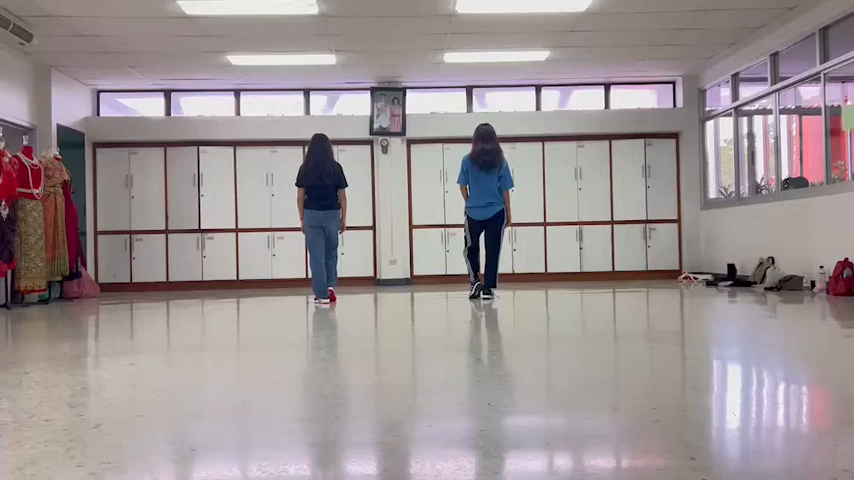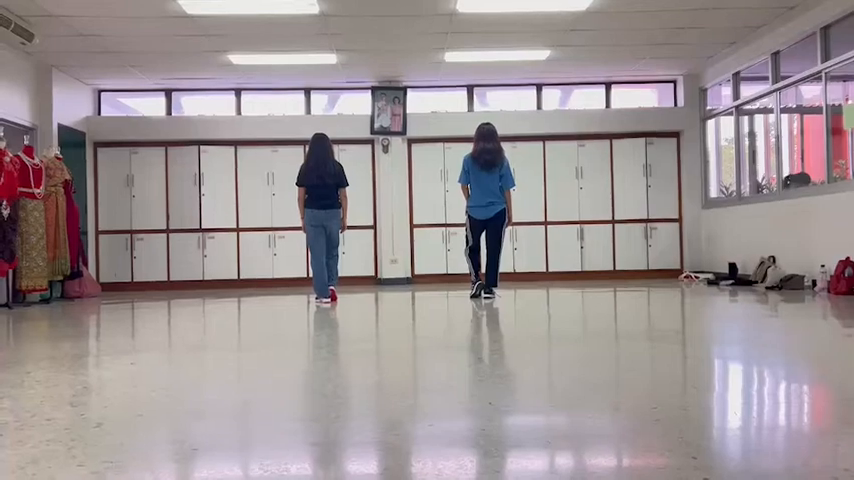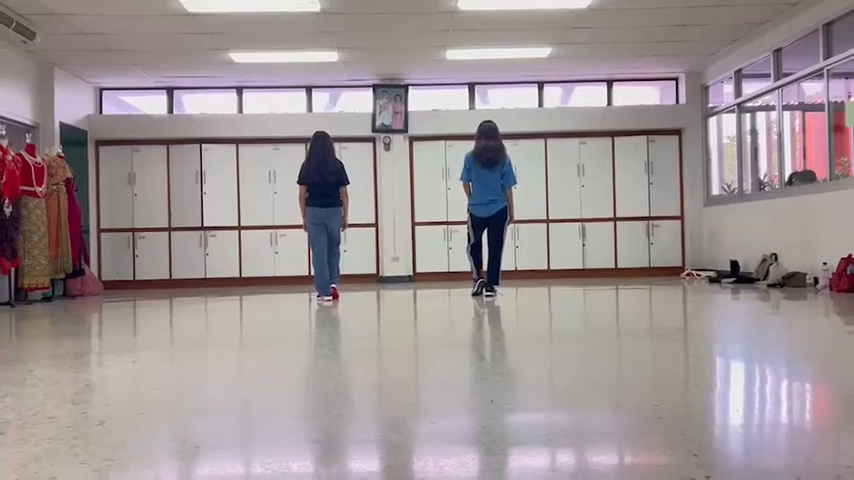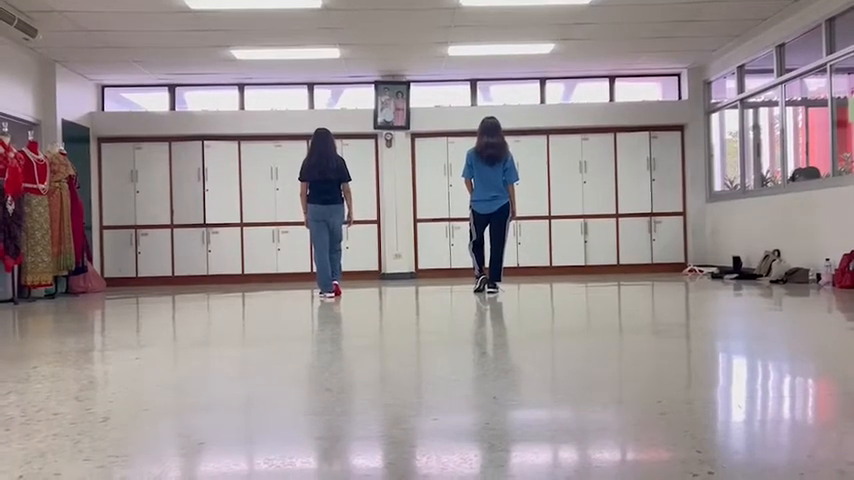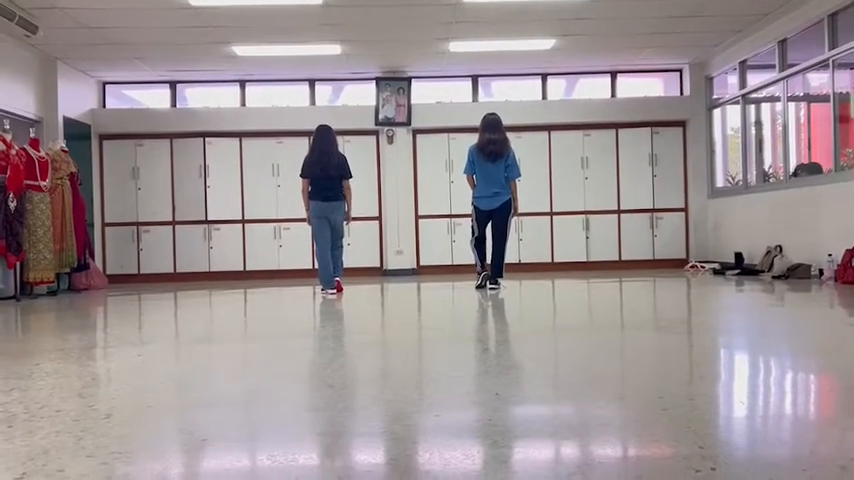
dt=0.5s
person 1, frame 1
left shoulder: (467, 160)
right shoulder: (500, 161)
left elbow: (463, 187)
right elbow: (505, 190)
right wrist: (508, 213)
left hip: (474, 213)
right hip: (496, 213)
left knee: (471, 249)
right knee: (492, 251)
left ankle: (475, 281)
right ankle: (488, 288)
person 1, frame 2
left shoulder: (469, 160)
right shoulder: (501, 160)
left elbow: (464, 186)
right elbow: (506, 189)
right wrist: (510, 212)
left hip: (475, 212)
right hip: (497, 211)
left knee: (472, 248)
right knee: (493, 251)
left ankle: (476, 280)
right ankle: (489, 288)
person 1, frame 3
left shoulder: (470, 158)
right shoulder: (503, 158)
left elbow: (465, 184)
right elbow: (508, 187)
right wrist: (511, 209)
left hip: (476, 210)
right hip: (499, 210)
left knee: (474, 245)
right knee: (495, 248)
left ankle: (478, 278)
right ankle: (491, 285)
person 1, frame 4
left shoulder: (472, 154)
right shoulder: (505, 154)
left elbow: (467, 180)
right elbow: (510, 183)
right wrist: (513, 206)
left hip: (479, 206)
right hip: (501, 206)
left knee: (476, 242)
right knee: (497, 245)
left ankle: (480, 274)
right ankle: (493, 282)
person 1, frame 5
left shoulder: (474, 150)
right shoulder: (506, 151)
left elbow: (469, 177)
right elbow: (512, 179)
right wrist: (515, 201)
left hip: (481, 202)
right hip: (503, 202)
left knee: (478, 238)
right knee: (499, 241)
left ankle: (482, 270)
right ankle: (494, 278)
person 2, frame 1
left shoulder: (305, 169)
right shoulder: (336, 168)
left elbow: (300, 197)
right elbow: (342, 196)
left wrist: (302, 219)
right wrist: (343, 218)
left hip: (312, 214)
right hip: (332, 214)
left knee: (316, 255)
right knee: (331, 253)
left ankle: (322, 294)
right ankle: (330, 286)
person 2, frame 2
left shoulder: (306, 168)
right shoulder: (336, 167)
left elbow: (301, 197)
right elbow: (343, 196)
left wrist: (303, 218)
right wrist: (344, 218)
left hip: (313, 214)
right hip: (333, 214)
left knee: (317, 254)
right knee: (332, 252)
left ankle: (323, 294)
right ankle: (331, 285)
person 2, frame 3
left shoulder: (307, 166)
right shoulder: (337, 165)
left elbow: (302, 195)
right elbow: (344, 193)
left wrist: (304, 216)
right wrist: (345, 215)
left hip: (314, 212)
right hip: (334, 211)
left knee: (319, 252)
right knee: (333, 250)
left ankle: (325, 292)
right ankle: (333, 283)
person 2, frame 4
left shoulder: (308, 163)
right shoulder: (338, 162)
left elbow: (303, 192)
right elbow: (346, 190)
left wrist: (305, 213)
right wrist: (350, 211)
left hip: (315, 209)
right hip: (335, 208)
left knee: (320, 249)
right knee: (335, 247)
left ankle: (327, 288)
right ankle: (335, 280)
person 2, frame 5
left shoulder: (310, 160)
right shoulder: (340, 159)
left elbow: (305, 189)
right elbow: (347, 187)
left wrist: (307, 210)
right wrist: (349, 209)
left hip: (317, 206)
right hip: (337, 205)
left knee: (322, 246)
right knee: (337, 243)
left ankle: (329, 284)
right ankle: (337, 276)
